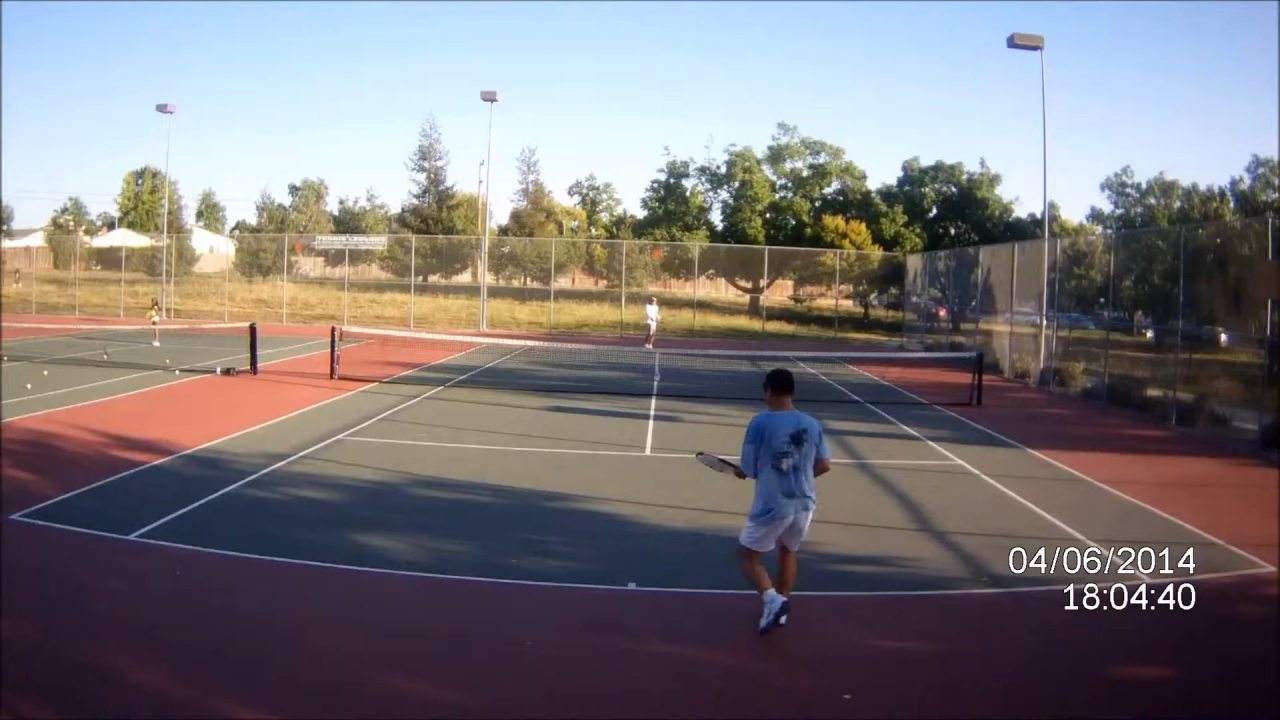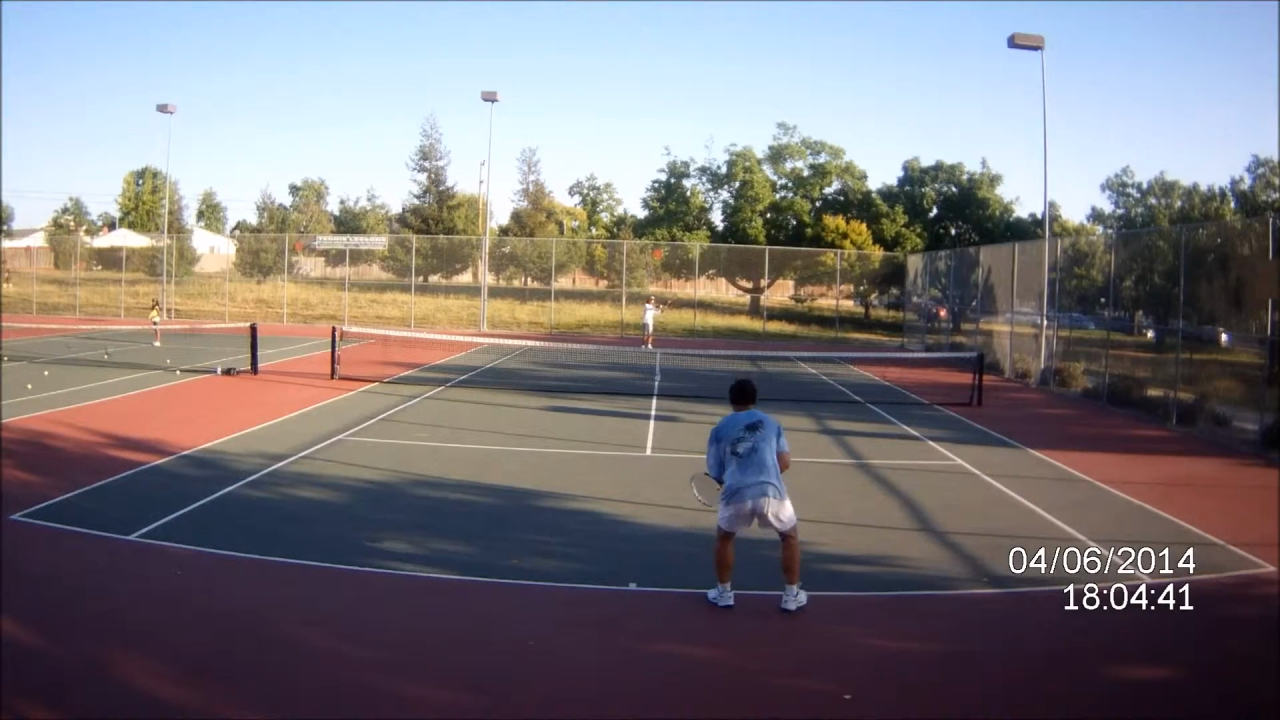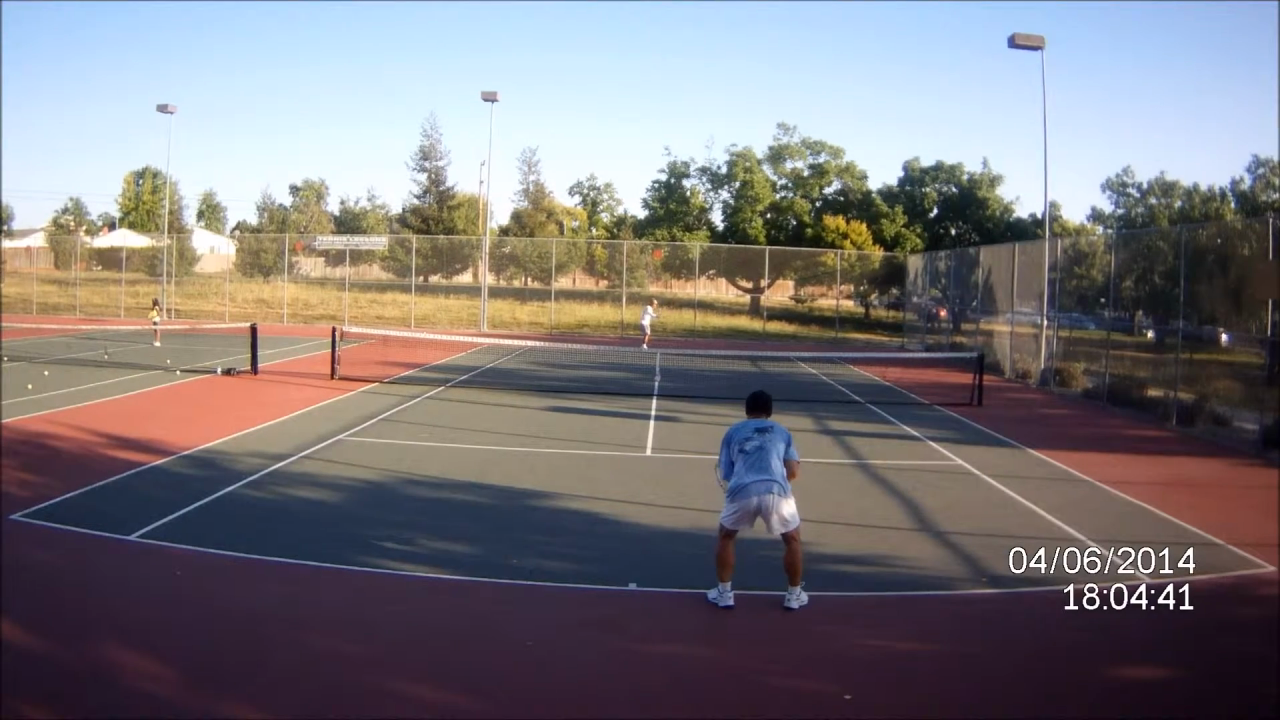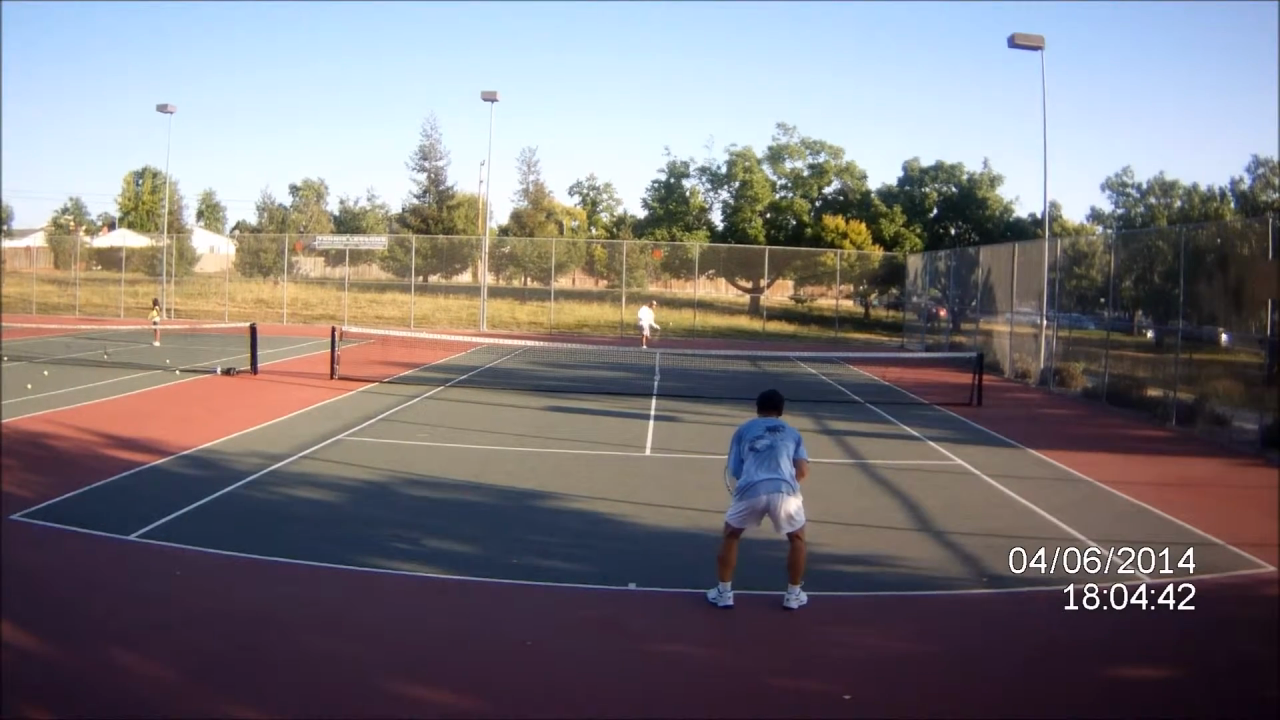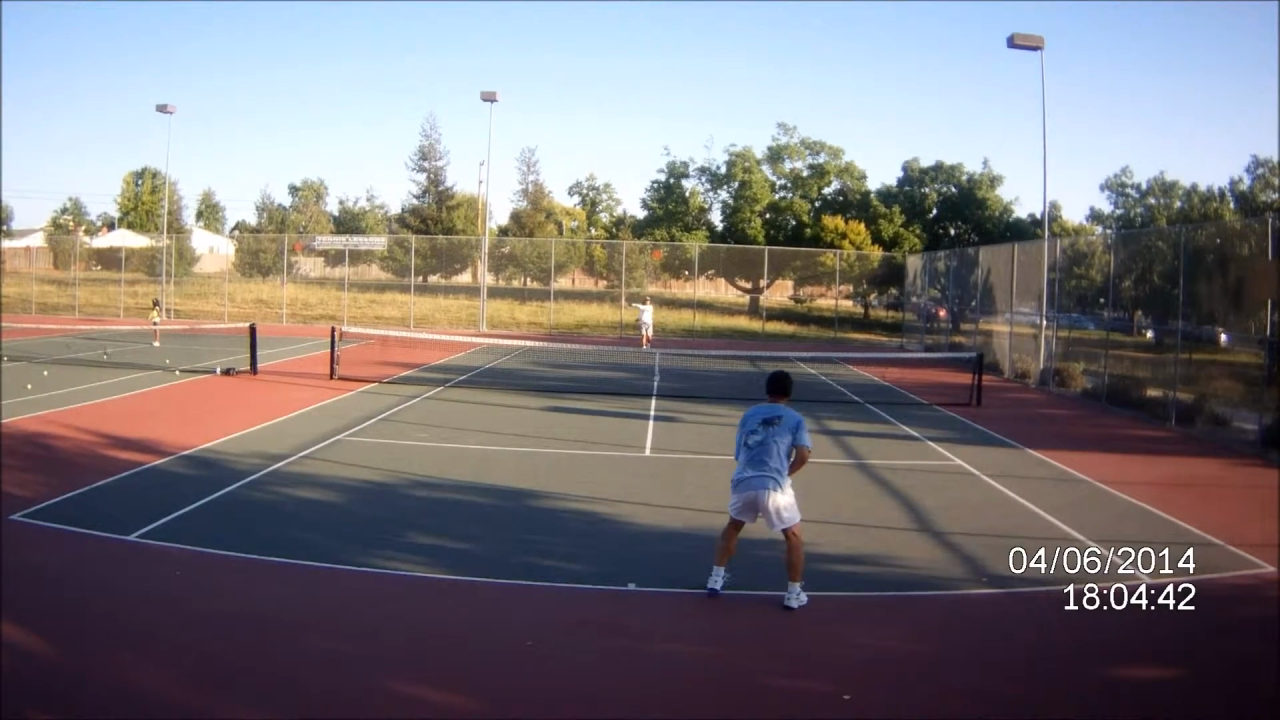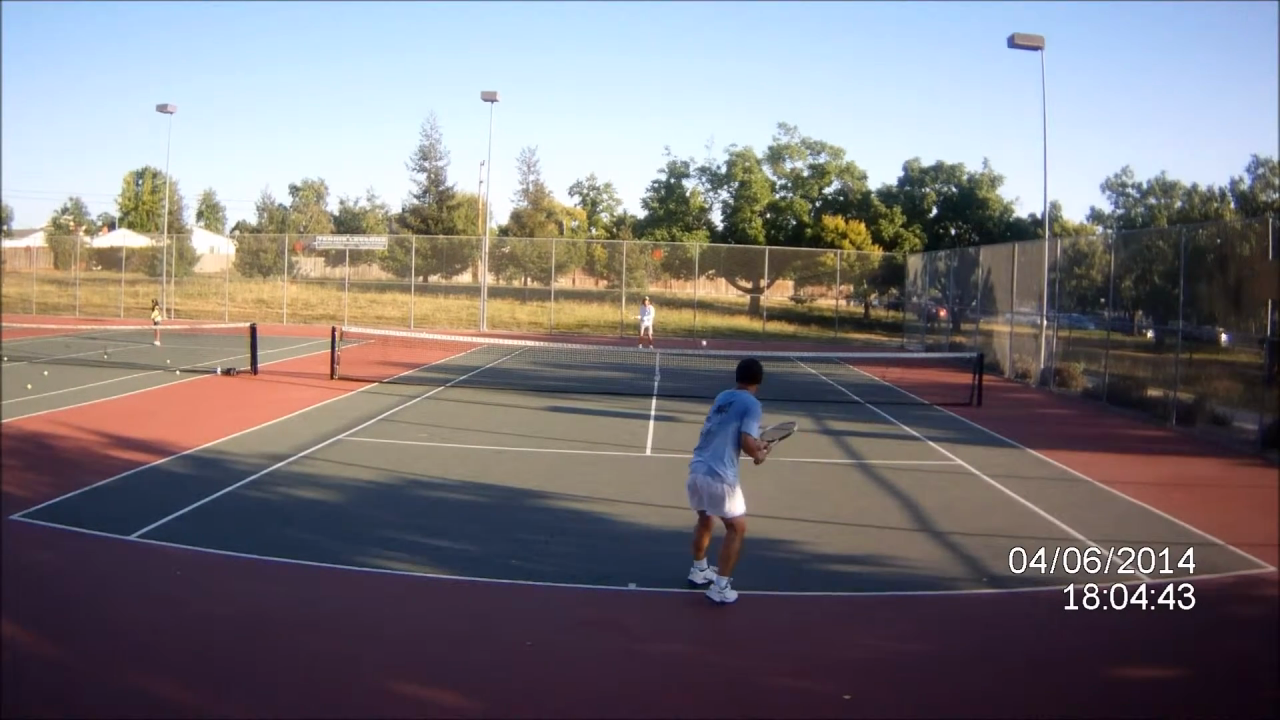
dt=0.5s
person 1, frame 1
left shoulder: (759, 423)
right shoulder: (813, 425)
left elbow: (748, 471)
right elbow: (823, 466)
left hip: (770, 507)
right hip: (803, 505)
left knee: (747, 559)
right knee: (787, 552)
left ankle: (773, 599)
right ankle: (781, 610)
person 1, frame 2
left shoulder: (720, 428)
right shoulder: (771, 423)
left elbow: (716, 474)
right elbow: (784, 461)
left hip: (736, 493)
right hip: (771, 490)
left knee: (724, 538)
right knee: (790, 539)
left ankle: (724, 593)
right ankle: (792, 595)
person 1, frame 3
left shoulder: (733, 432)
right shoulder: (782, 432)
left elbow: (726, 473)
right elbow: (793, 471)
left hip: (742, 492)
right hip: (776, 491)
left knee: (725, 537)
right knee: (792, 540)
left ankle: (724, 592)
right ankle: (794, 595)
person 1, frame 4
left shoulder: (743, 430)
right shoulder: (793, 433)
left elbow: (735, 471)
right elbow: (802, 471)
left hip: (751, 490)
right hip: (784, 490)
left knee: (730, 536)
right knee: (797, 539)
left ankle: (724, 592)
right ankle: (793, 594)
person 1, frame 5
left shoulder: (749, 414)
right shoulder: (796, 419)
right elbow: (803, 455)
left hip: (743, 483)
right hip: (774, 487)
left knee: (733, 526)
right knee: (794, 538)
left ankle: (716, 577)
right ankle: (794, 593)
person 1, frame 6
left shoulder: (722, 397)
right shoulder: (752, 404)
right elbow: (747, 442)
left wrist: (756, 445)
right wrist: (758, 454)
left hip: (697, 469)
right hip: (719, 475)
left knee: (705, 521)
right knee: (736, 529)
left ankle: (699, 570)
right ankle: (720, 587)
